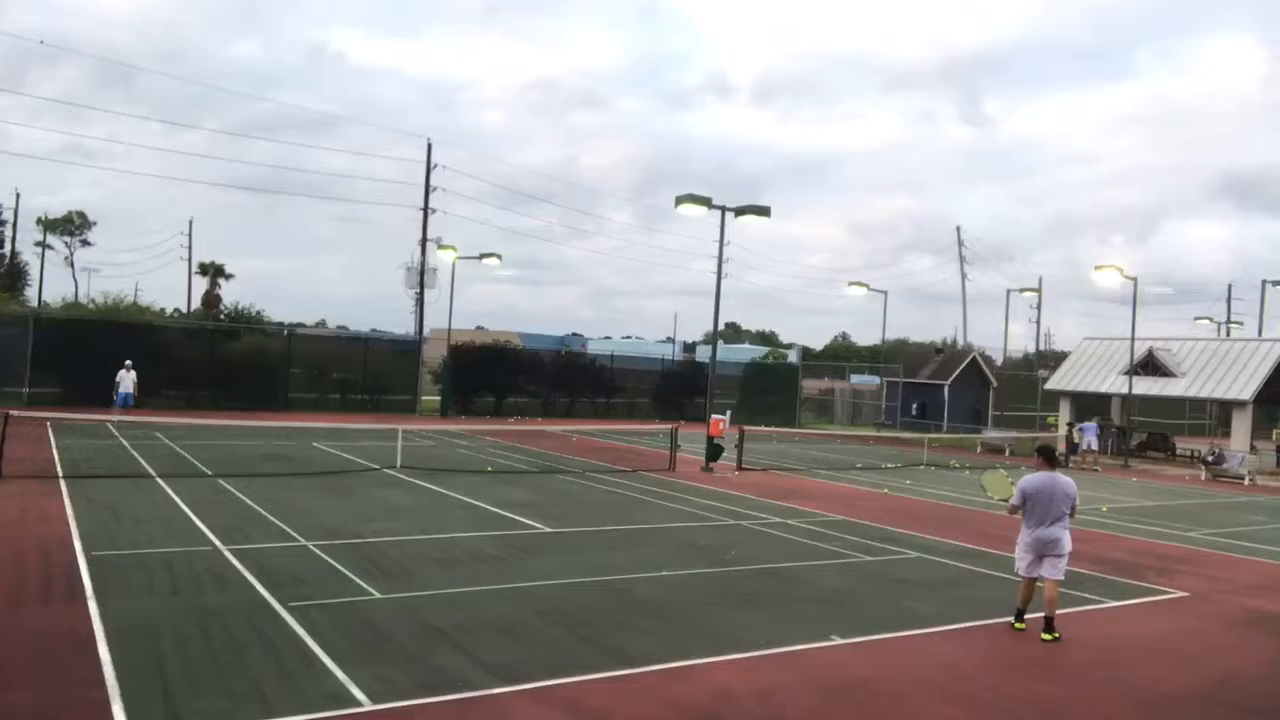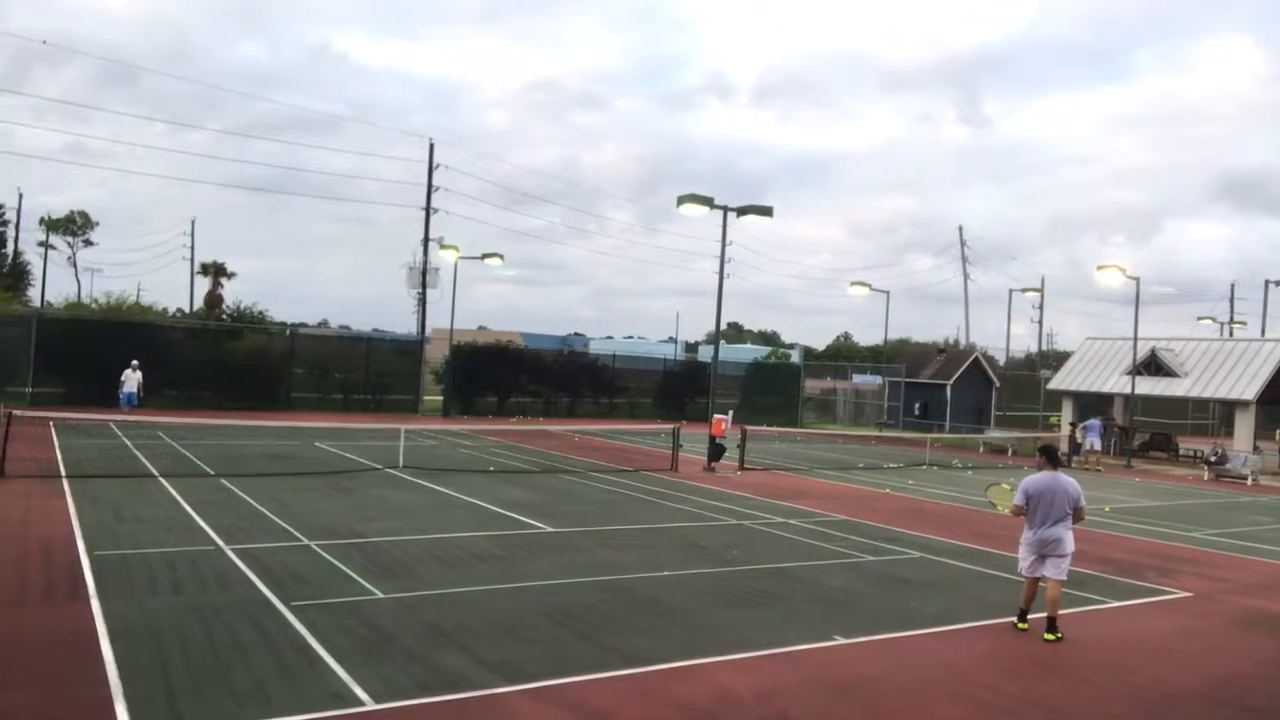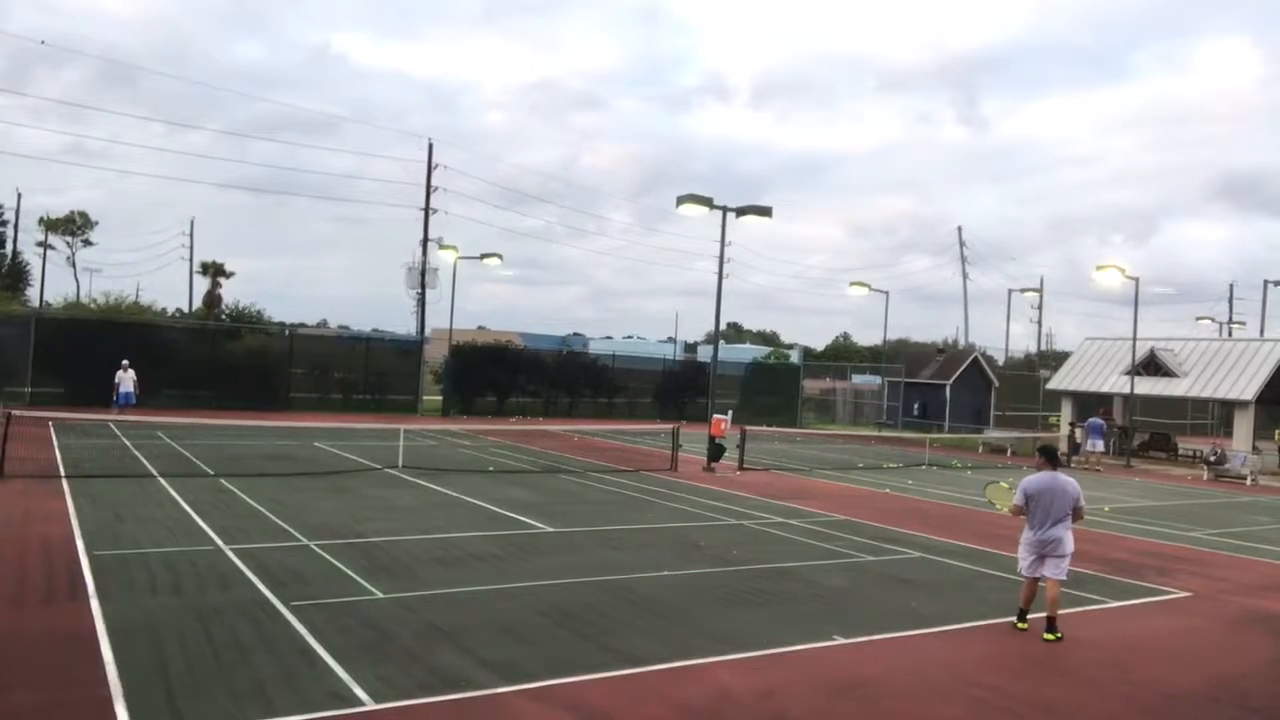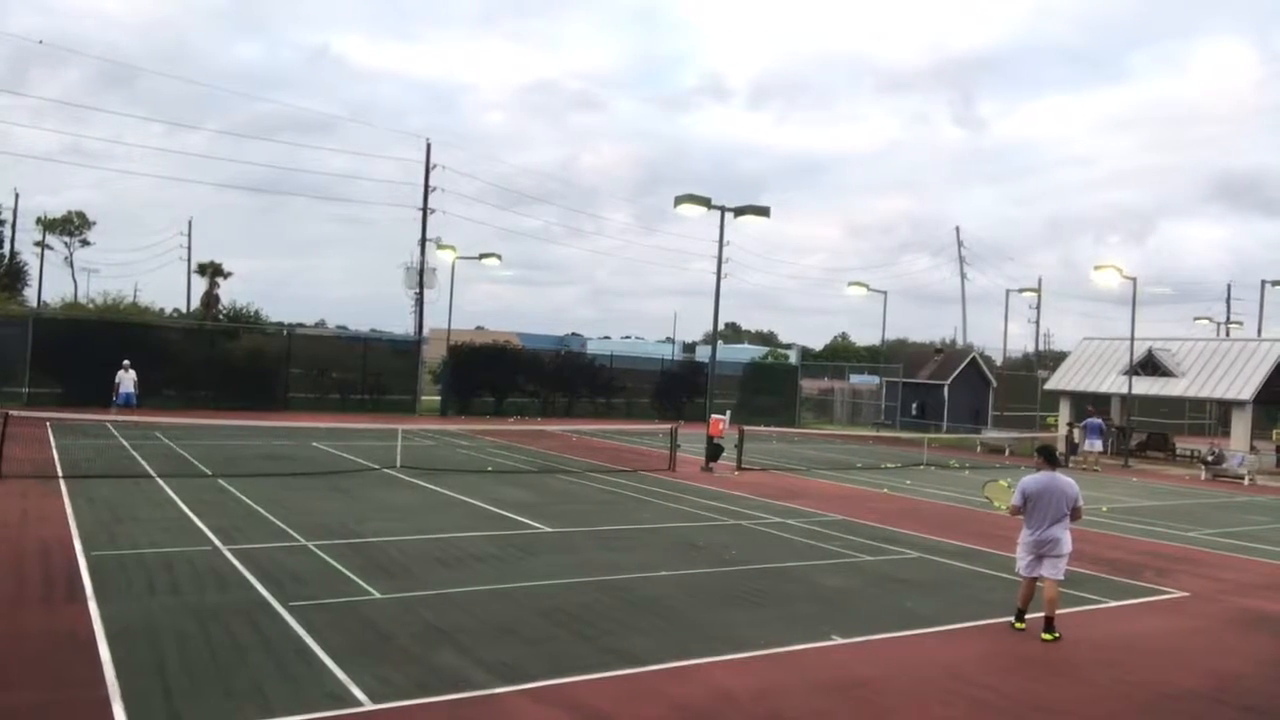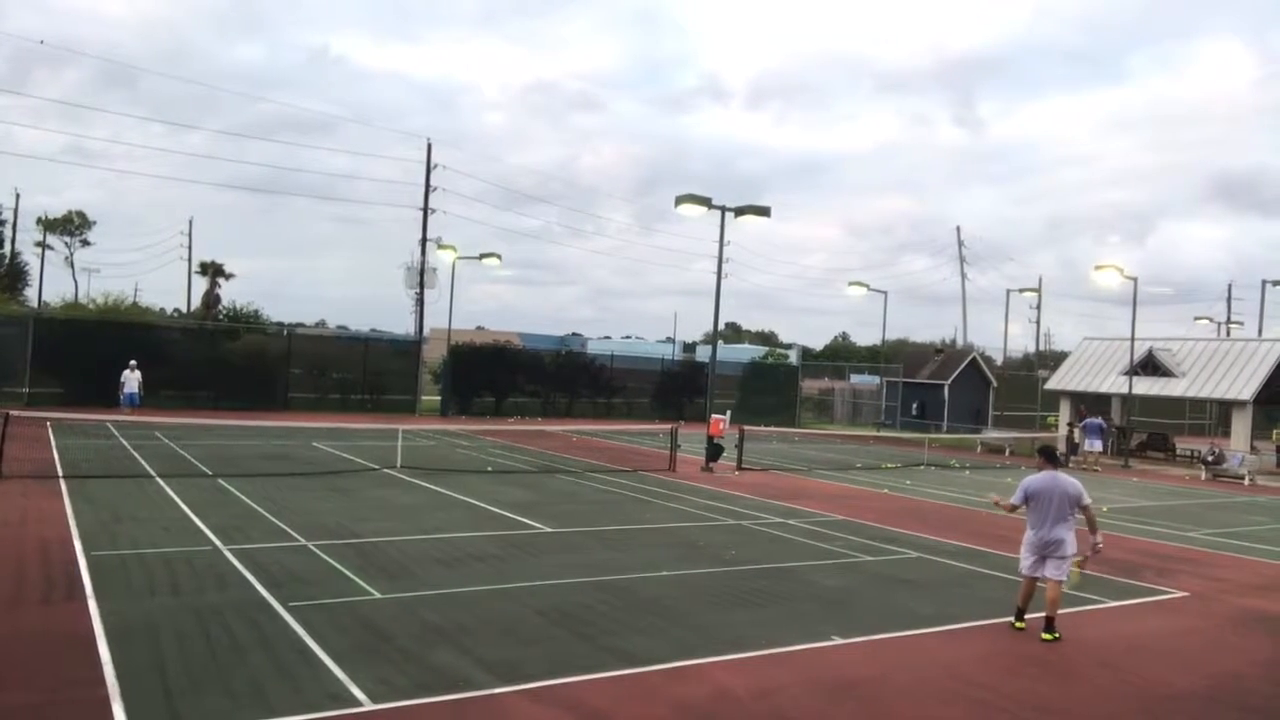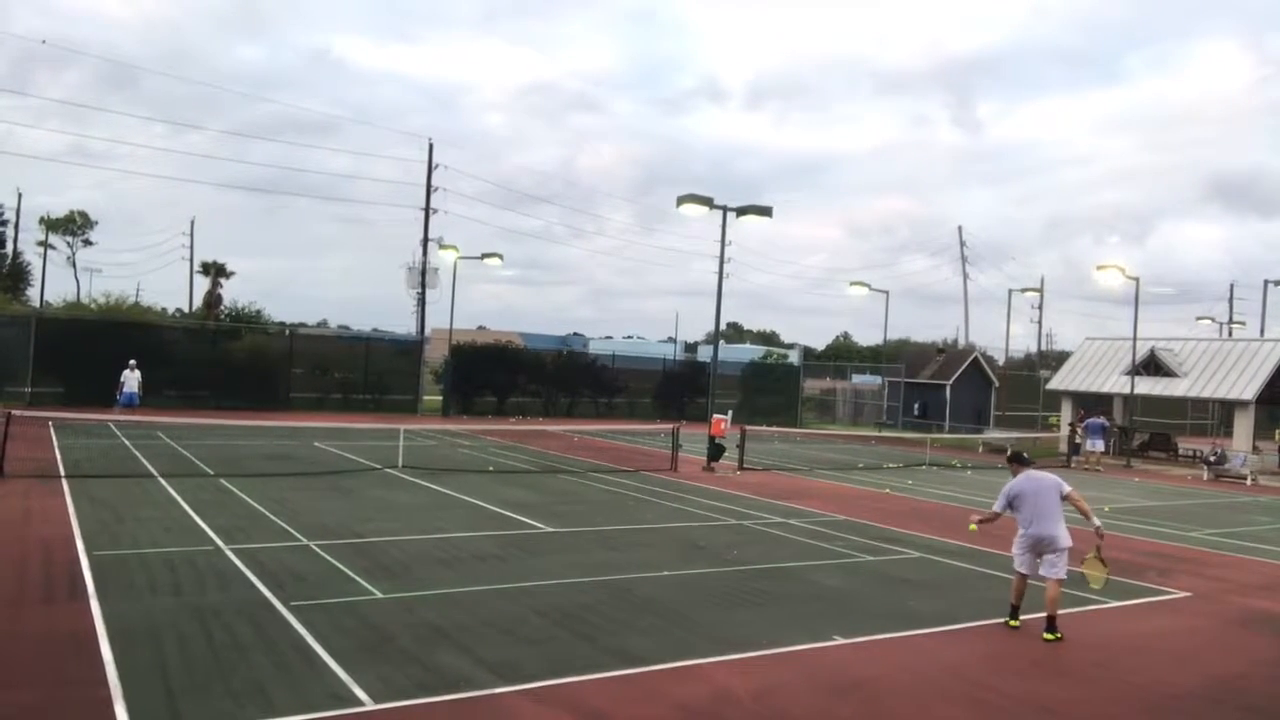
dt=0.7s
person 1, frame 1
left shoulder: (1027, 482)
right shoulder: (1070, 484)
left elbow: (1012, 510)
right elbow: (1072, 513)
left wrist: (1024, 506)
left hip: (1031, 538)
right hip: (1057, 539)
left knee: (1028, 579)
right knee: (1051, 583)
left ankle: (1019, 619)
right ankle: (1048, 628)
person 1, frame 2
left shoulder: (1029, 482)
right shoulder: (1072, 484)
left elbow: (1016, 511)
right elbow: (1081, 516)
left hip: (1034, 538)
right hip: (1060, 539)
left knee: (1031, 579)
right knee: (1054, 583)
left ankle: (1022, 619)
right ankle: (1051, 628)
person 1, frame 3
left shoulder: (1029, 482)
right shoulder: (1072, 484)
left elbow: (1016, 511)
right elbow: (1080, 514)
left hip: (1034, 538)
right hip: (1059, 540)
left knee: (1030, 579)
right knee: (1053, 582)
left ankle: (1022, 619)
right ankle: (1050, 628)
person 1, frame 4
left shoulder: (1027, 482)
right shoulder: (1070, 484)
left elbow: (1013, 511)
right elbow: (1077, 515)
left hip: (1031, 538)
right hip: (1057, 540)
left knee: (1028, 579)
right knee: (1051, 582)
left ankle: (1019, 619)
right ankle: (1048, 628)
person 1, frame 5
left shoulder: (1030, 482)
right shoulder: (1074, 485)
left elbow: (1011, 508)
right elbow: (1089, 514)
left wrist: (999, 502)
right wrist: (1096, 537)
left hip: (1035, 539)
right hip: (1061, 541)
left knee: (1029, 578)
right knee: (1054, 583)
left ankle: (1019, 618)
right ankle: (1049, 628)
person 1, frame 6
left shoulder: (1011, 487)
right shoulder: (1053, 479)
left elbow: (994, 516)
right elbow: (1078, 501)
left wrist: (979, 520)
right wrist: (1095, 522)
left hip: (1028, 536)
right hip: (1055, 536)
left knee: (1021, 574)
right knee: (1053, 581)
left ankle: (1014, 617)
right ankle: (1050, 628)
